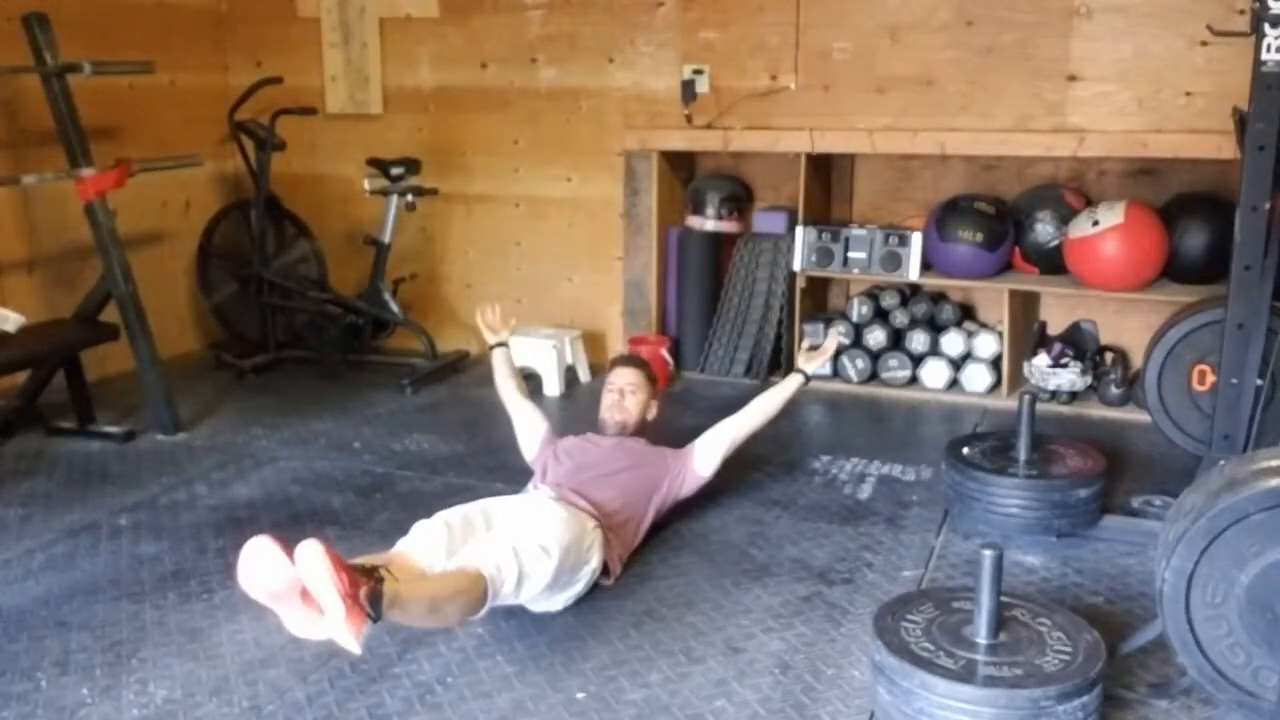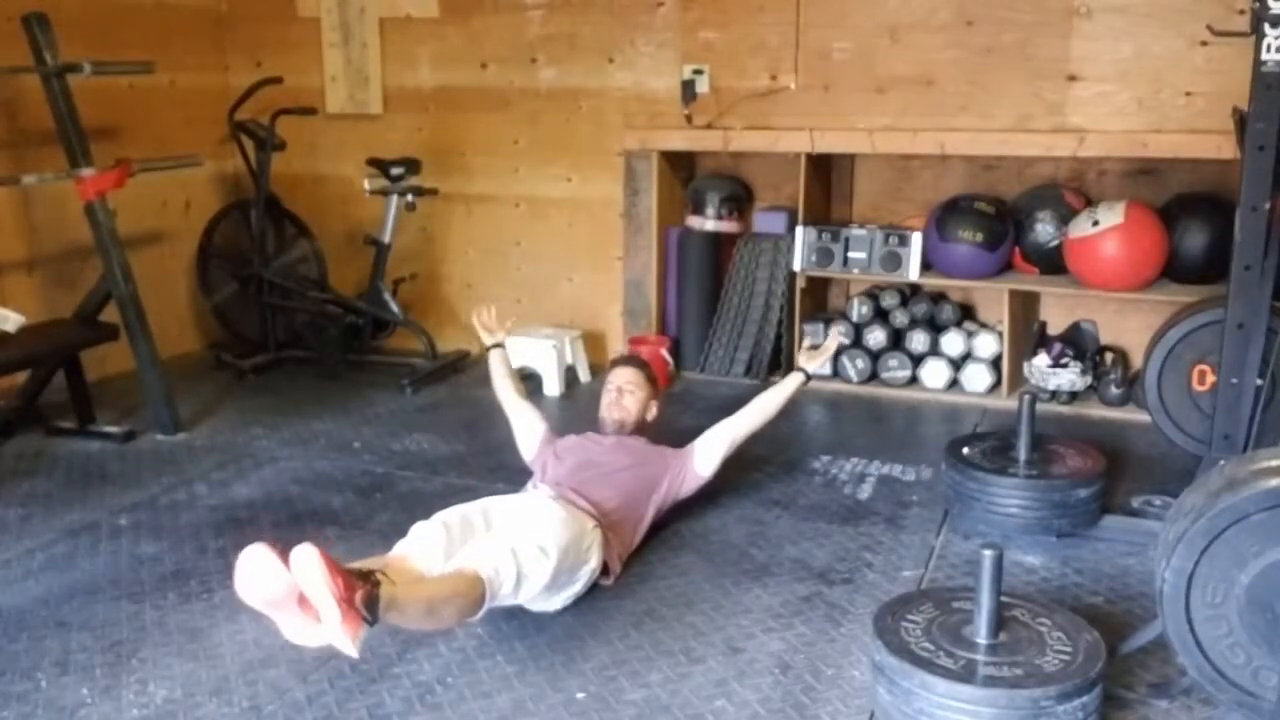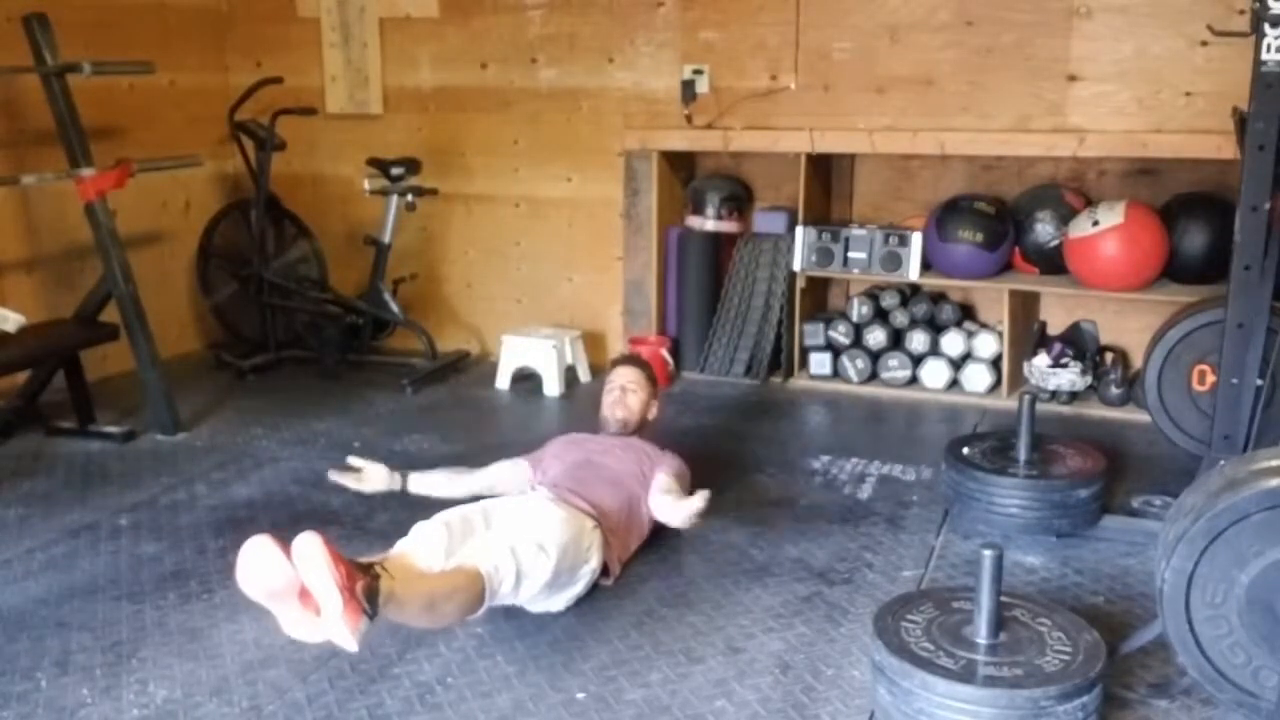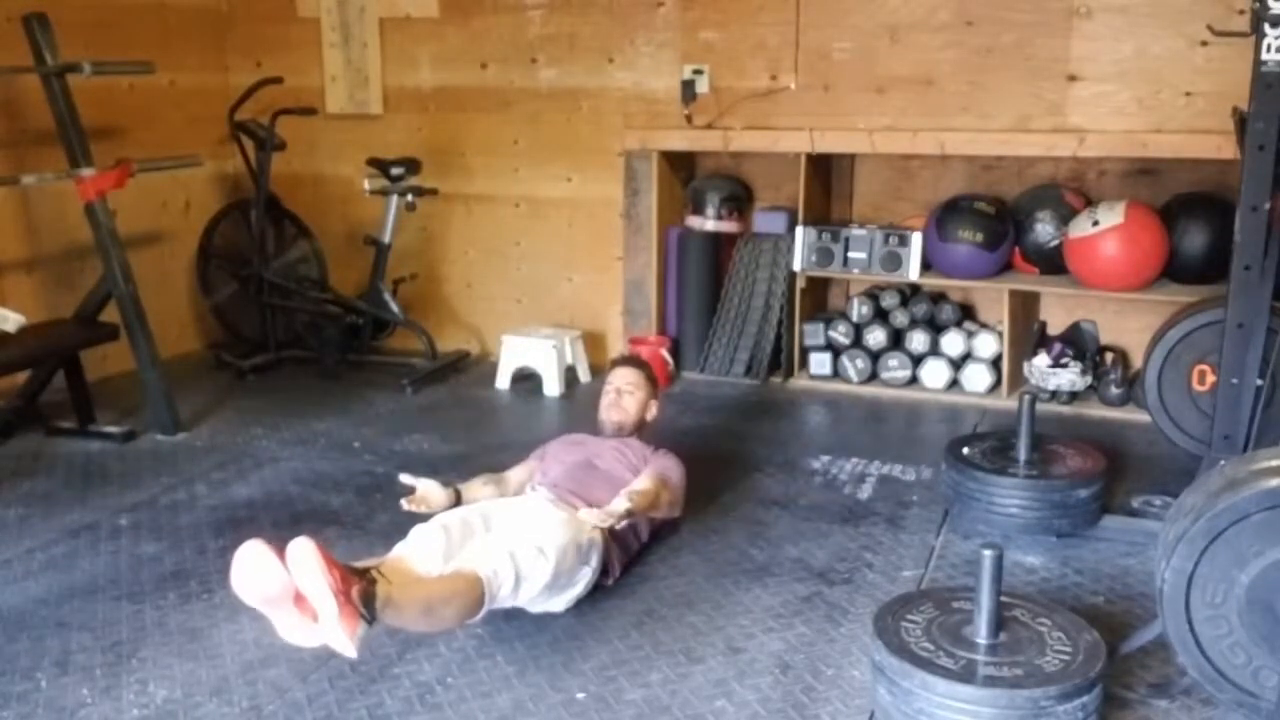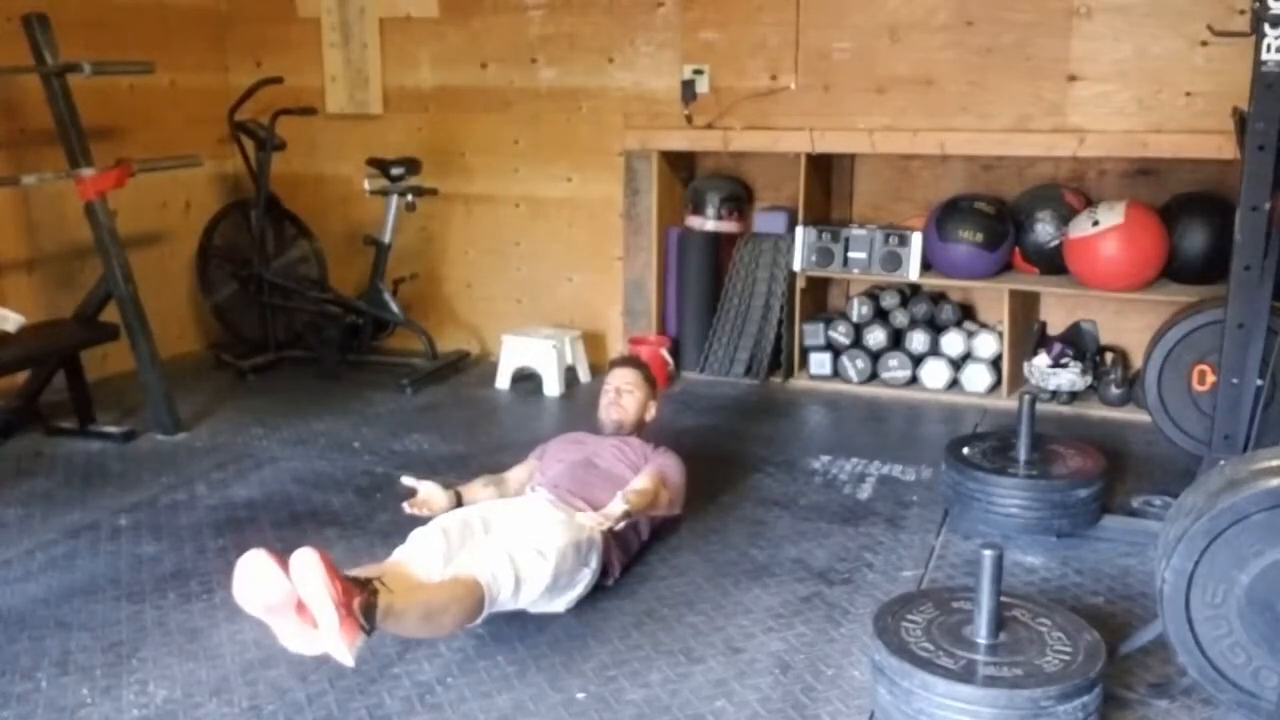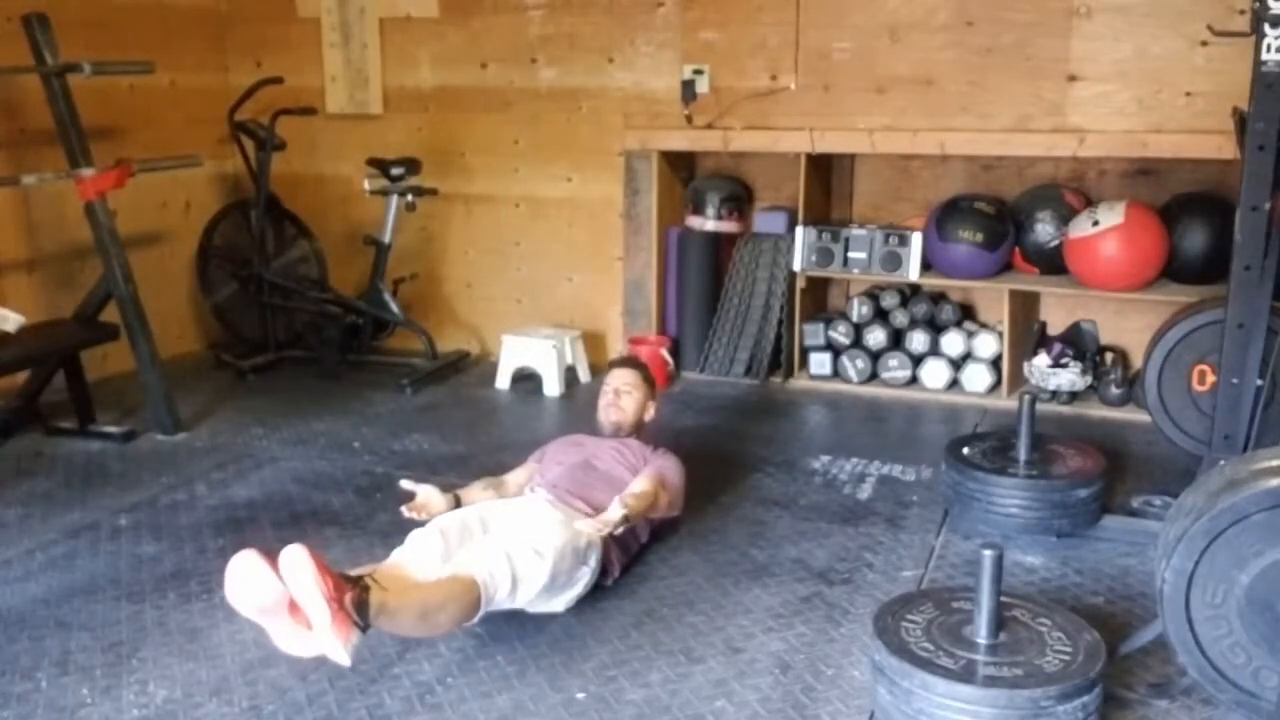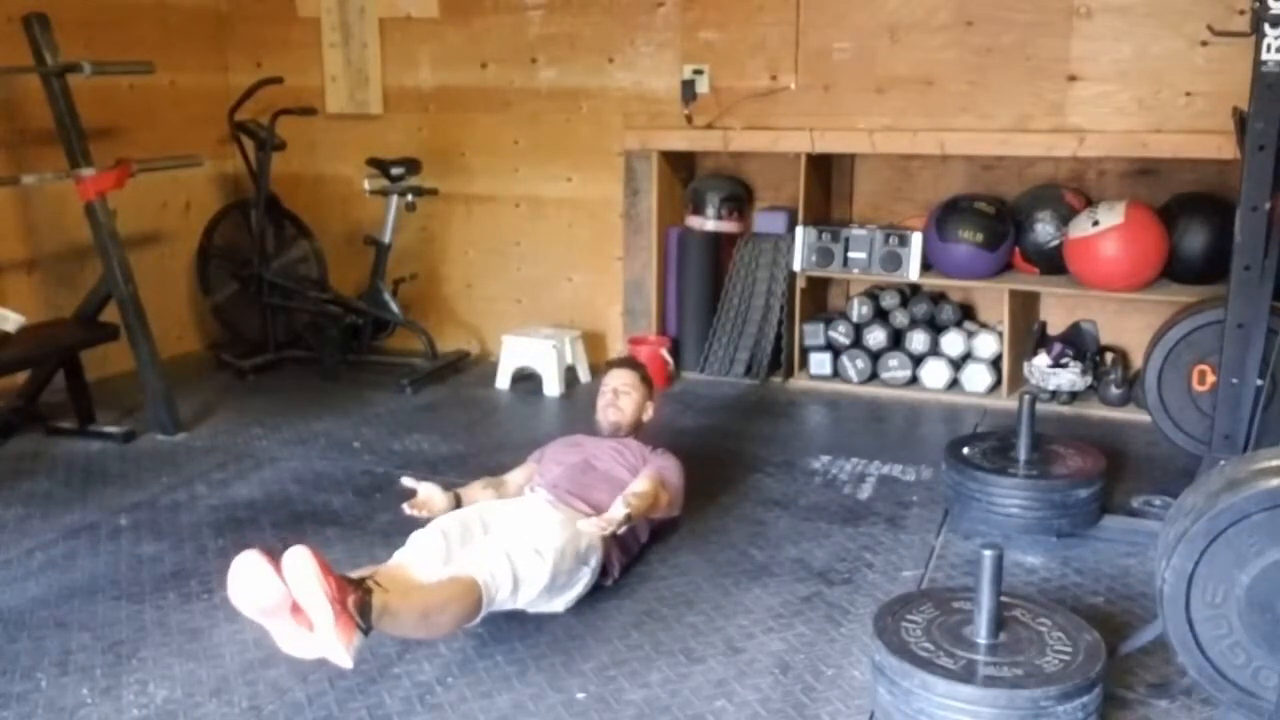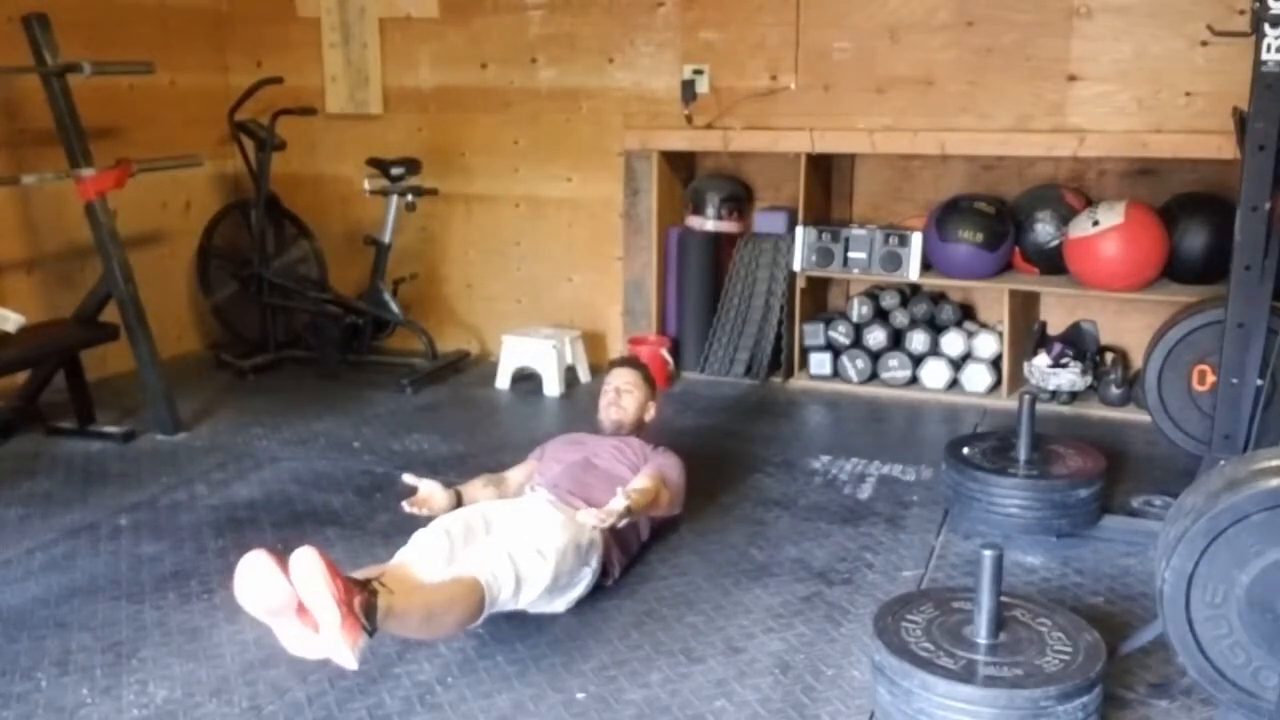
dt=0.3s
person 1, frame 1
left shoulder: (667, 465)
right shoulder: (562, 447)
left elbow: (735, 427)
right elbow: (517, 402)
left wrist: (800, 374)
right wrist: (498, 347)
left hip: (573, 530)
right hip: (513, 507)
left knee: (478, 571)
right knee: (424, 545)
left ankle: (364, 601)
right ankle: (324, 599)
person 1, frame 2
left shoulder: (665, 464)
right shoulder: (562, 446)
left elbow: (733, 429)
right elbow: (515, 404)
left wrist: (800, 374)
right wrist: (495, 347)
left hip: (571, 528)
right hip: (511, 507)
left knee: (474, 574)
right knee: (422, 547)
left ankle: (362, 605)
right ankle: (317, 602)
person 1, frame 3
left shoulder: (658, 460)
right shoulder: (564, 444)
left elbow: (668, 496)
right elbow: (486, 476)
left wrist: (678, 508)
right wrist: (399, 479)
left hip: (575, 529)
right hip: (510, 509)
left knee: (478, 572)
right knee: (423, 545)
left ankle: (364, 599)
right ankle: (321, 604)
person 1, frame 4
left shoulder: (661, 464)
right shoulder: (565, 444)
left elbow: (648, 497)
right elbow: (505, 481)
left wrist: (618, 511)
right wrist: (452, 495)
left hip: (572, 532)
right hip: (510, 511)
left knee: (477, 574)
right knee: (423, 549)
left ankle: (361, 603)
right ankle: (313, 603)
person 1, frame 5
left shoulder: (660, 462)
right shoulder: (565, 442)
left elbow: (646, 494)
right elbow: (506, 481)
left wrist: (616, 510)
right wrist: (452, 496)
left hip: (573, 530)
right hip: (508, 510)
left knee: (478, 578)
right knee: (420, 554)
left ankle: (362, 613)
right ankle: (315, 611)
person 1, frame 6
left shoulder: (659, 462)
right shoulder: (564, 444)
left elbow: (646, 497)
right elbow: (506, 483)
left wrist: (616, 515)
right wrist: (452, 499)
left hip: (571, 532)
right hip: (511, 512)
left knee: (473, 577)
right knee: (418, 557)
left ankle: (355, 611)
right ankle: (309, 615)
person 1, frame 7
left shoulder: (659, 462)
right shoulder: (564, 444)
left elbow: (646, 496)
right elbow: (506, 483)
left wrist: (620, 514)
right wrist: (453, 498)
left hip: (573, 532)
right hip: (510, 511)
left knee: (475, 578)
right knee: (421, 556)
left ankle: (357, 613)
right ankle: (314, 616)
person 1, frame 8
left shoulder: (659, 460)
right shoulder: (564, 442)
left elbow: (648, 493)
right elbow: (506, 481)
left wrist: (619, 507)
right wrist: (453, 495)
left hip: (574, 530)
right hip: (510, 511)
left knee: (478, 577)
right knee: (422, 556)
left ankle: (364, 614)
right ankle: (317, 615)
